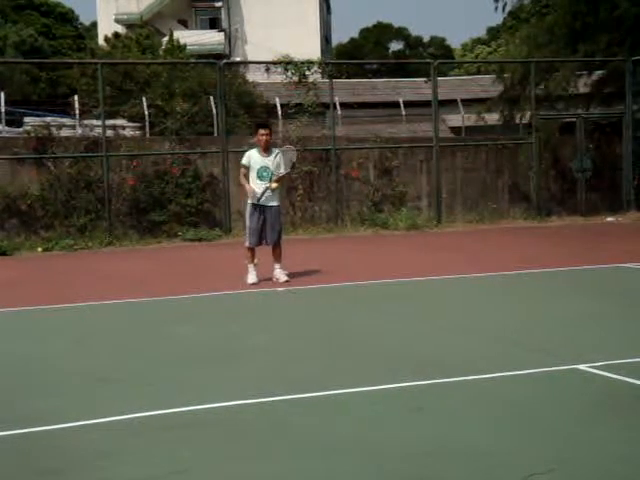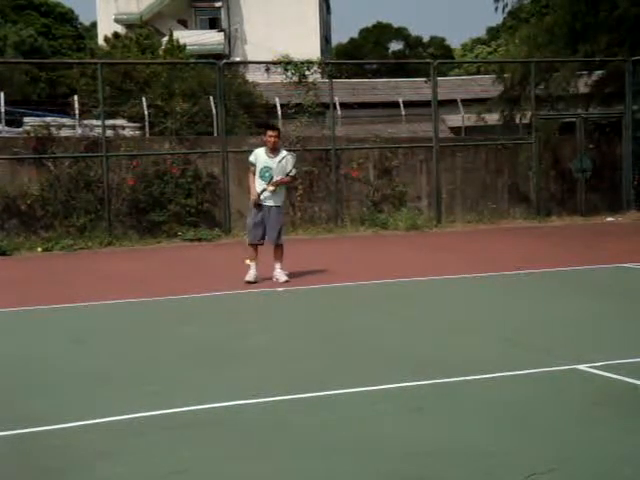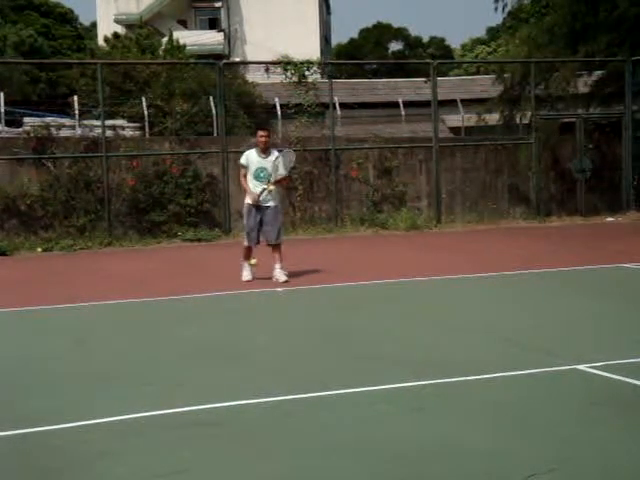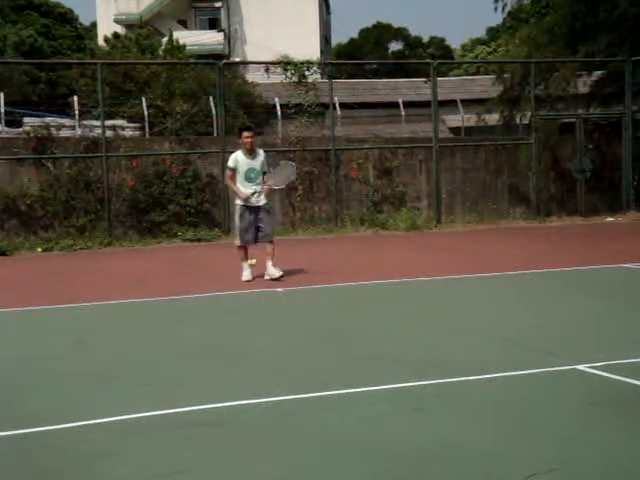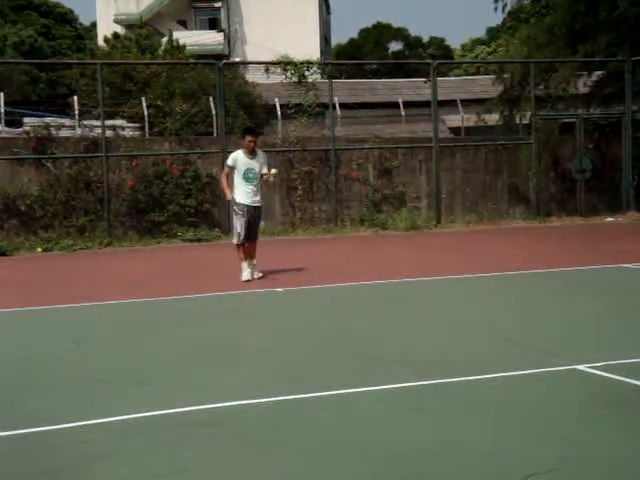
dt=0.4s
person 1, frame 1
left shoulder: (278, 154)
right shoulder: (249, 155)
left elbow: (282, 175)
right elbow: (242, 176)
left wrist: (278, 179)
right wrist: (247, 187)
left hip: (273, 202)
right hip: (255, 202)
left knee: (276, 238)
right knee: (252, 239)
left ankle: (277, 270)
right ankle: (251, 271)
person 1, frame 2
left shoulder: (286, 156)
right shoulder: (257, 153)
left elbow: (291, 178)
right elbow: (251, 173)
left wrist: (279, 182)
right wrist: (252, 191)
left hip: (275, 202)
right hip: (258, 201)
left knee: (277, 238)
right knee: (253, 237)
left ankle: (278, 270)
right ankle: (252, 269)
person 1, frame 3
left shoulder: (276, 155)
right shoulder: (248, 155)
left elbow: (282, 177)
right elbow: (242, 177)
left wrist: (276, 181)
right wrist: (250, 192)
left hip: (271, 203)
right hip: (252, 202)
left knee: (275, 238)
right knee: (249, 239)
left ankle: (278, 270)
right ankle: (246, 267)
person 1, frame 4
left shoulder: (261, 154)
right shoulder: (235, 157)
right elbow: (229, 179)
left wrist: (267, 184)
right wrist: (239, 193)
left hip: (261, 202)
right hip: (244, 203)
left knee: (268, 235)
right knee: (242, 238)
left ankle: (270, 267)
right ankle: (246, 269)
person 1, frame 5
left shoulder: (262, 156)
right shoulder: (235, 156)
left elbow: (264, 176)
right elbow: (224, 176)
left wrist: (268, 176)
right wrist: (228, 192)
left hip: (256, 202)
right hip: (240, 202)
left knee: (252, 238)
right knee: (241, 237)
left ankle: (252, 266)
right ankle: (245, 268)
